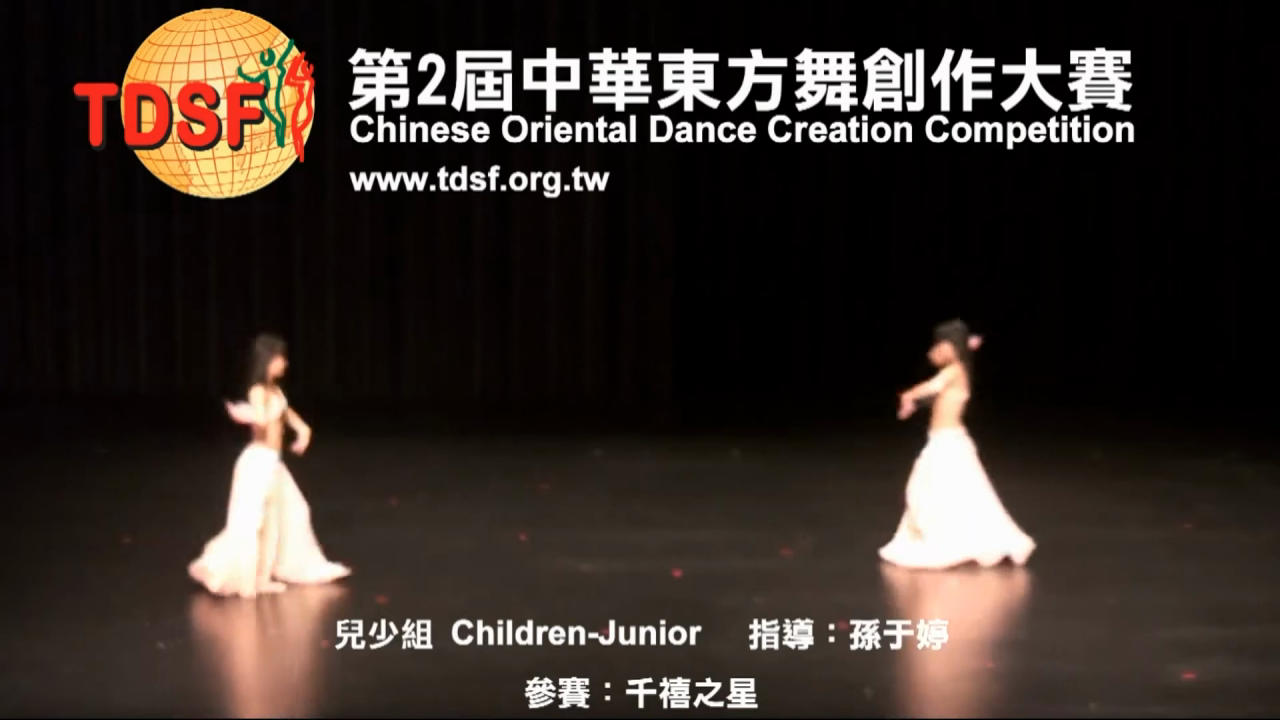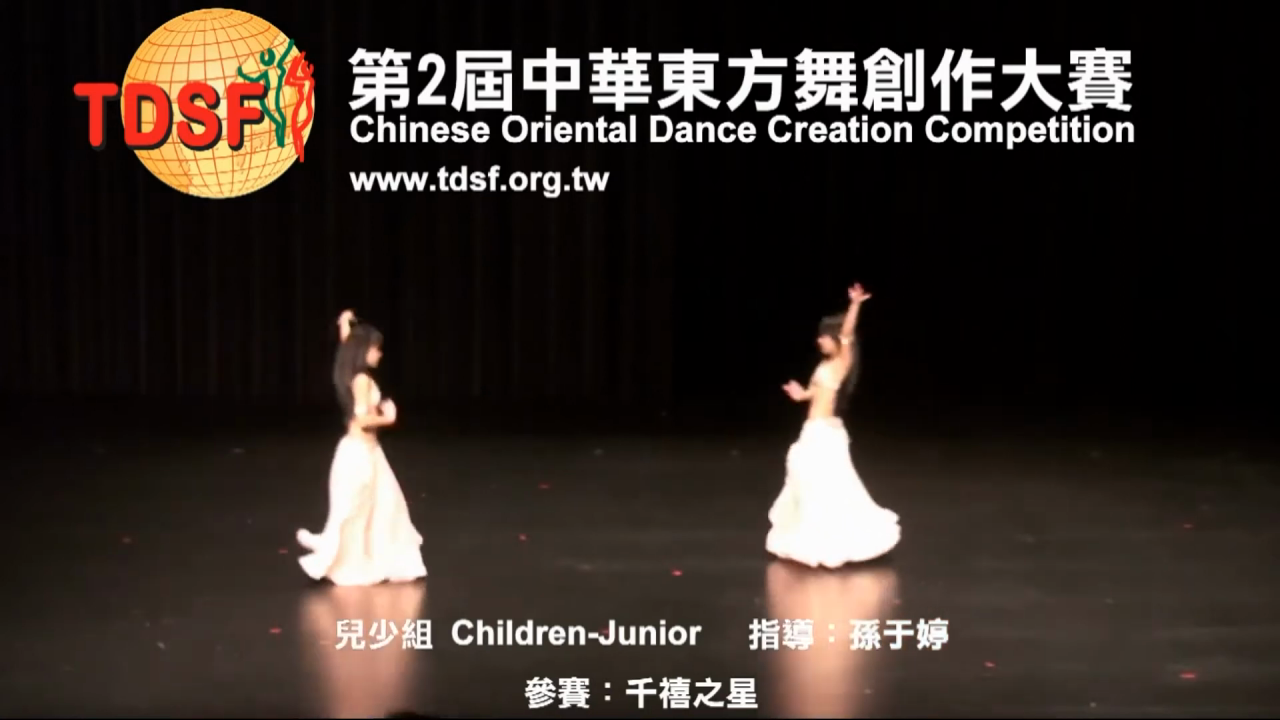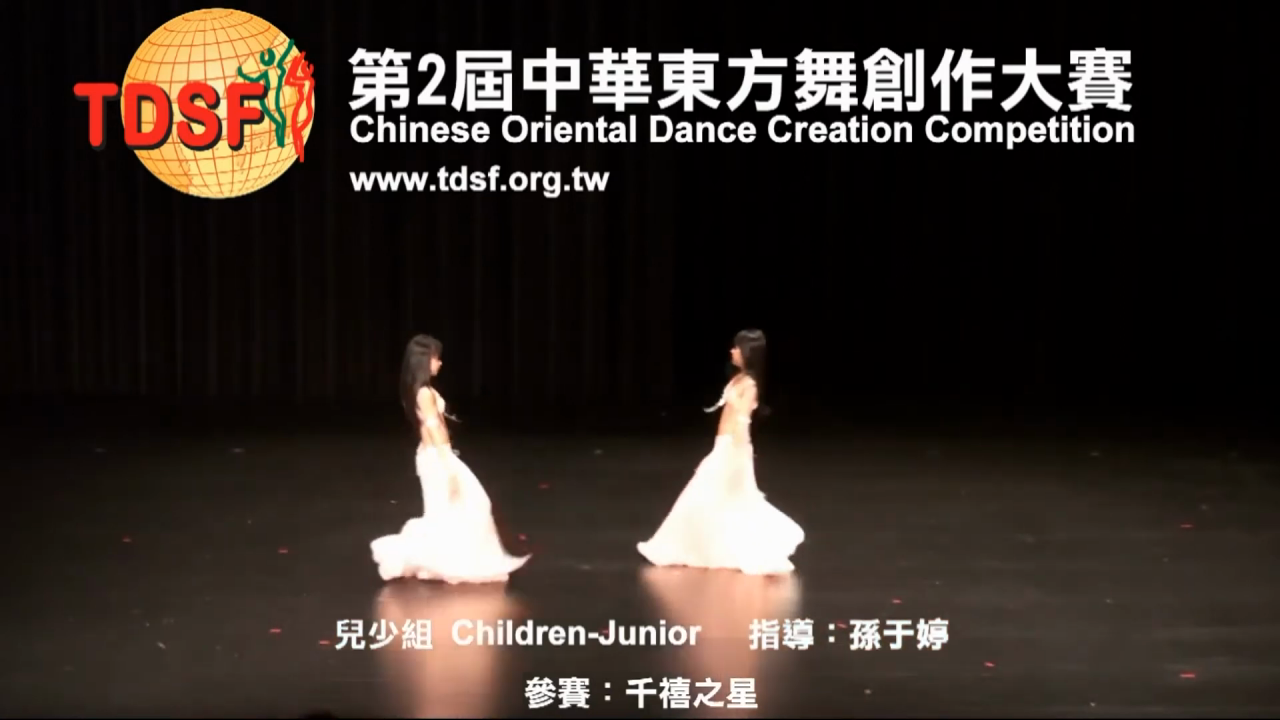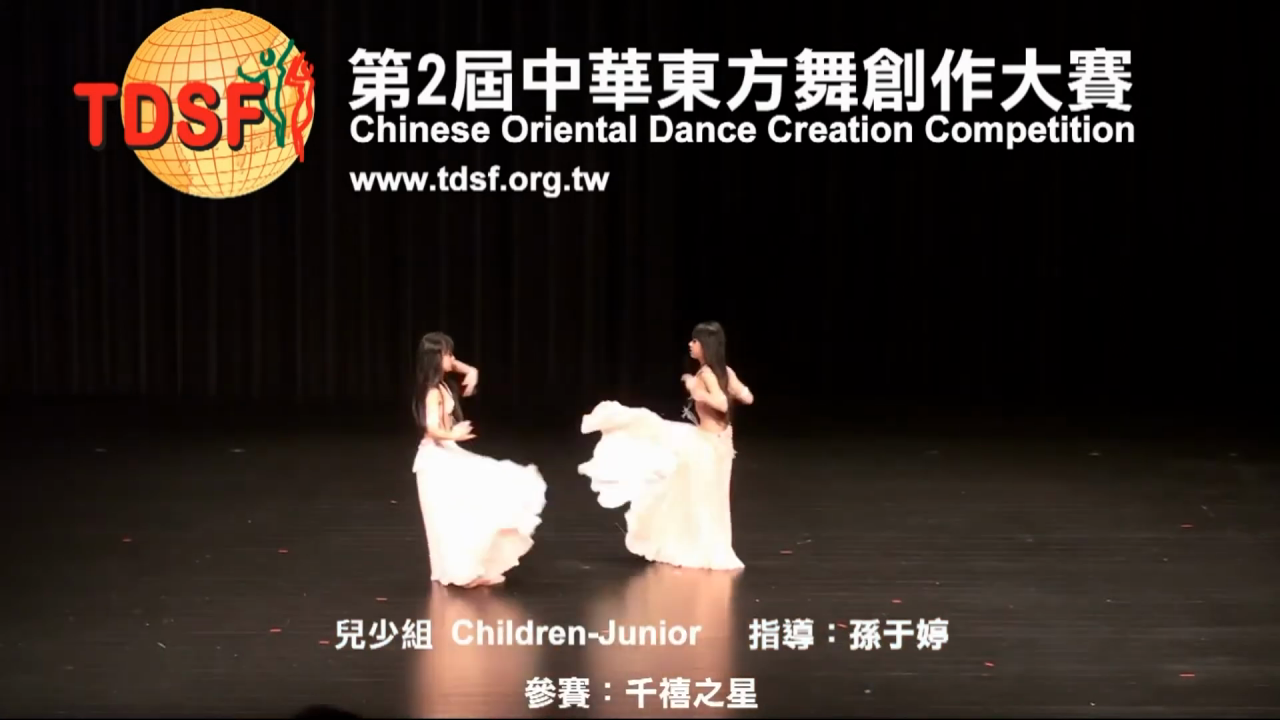
dt=0.5s
person 1, frame 1
left shoulder: (273, 389)
right shoulder: (258, 391)
left elbow: (287, 413)
right elbow: (262, 423)
left wrist: (302, 428)
right wrist: (249, 416)
left hip: (270, 461)
right hip: (259, 460)
left knee: (289, 513)
right knee: (253, 519)
left ankle: (299, 568)
right ankle: (230, 576)
person 1, frame 2
left shoulder: (358, 376)
right shoulder: (361, 380)
left elbow: (348, 348)
right elbow: (363, 419)
left wrist: (345, 327)
right wrist: (388, 418)
left hip: (367, 450)
right hip: (358, 452)
left knee: (384, 505)
right knee: (353, 510)
left ankle: (384, 562)
right ankle: (345, 568)
person 1, frame 3
left shoulder: (421, 389)
right shoulder: (424, 392)
right elbow: (432, 427)
right wrist: (447, 466)
left hip: (437, 455)
right hip: (436, 455)
left knee: (459, 508)
right knee: (462, 508)
person 1, frame 4
left shoulder: (439, 381)
right shoulder: (432, 391)
left elbow: (456, 364)
right elbow: (434, 430)
left wrist: (471, 371)
right wrist: (453, 434)
left hip: (446, 453)
right hip: (436, 456)
right knee: (448, 515)
right ankle: (458, 569)
person 2, frame 1
left shoulder: (956, 370)
right shoulder: (951, 370)
left elbow: (930, 387)
left wrist: (908, 396)
left hip: (950, 442)
right hip: (941, 442)
left knee: (938, 497)
right knee: (931, 497)
person 2, frame 2
left shoulder: (843, 360)
right shoulder: (826, 364)
left elbow: (847, 335)
left wrist: (855, 305)
right wrist: (803, 393)
left hip: (824, 432)
right hip: (816, 431)
left knee: (827, 487)
right knee: (808, 485)
person 2, frame 3
left shoulder: (748, 385)
right shoulder: (740, 379)
left elbow: (741, 421)
left wrist: (736, 460)
left hip: (732, 447)
right hip: (725, 445)
left knee: (728, 504)
person 2, frame 4
left shoulder: (707, 374)
right shoulder: (723, 371)
left elbow: (722, 404)
right elbow: (748, 398)
left wrist: (697, 391)
left hip: (708, 442)
right hip: (709, 438)
left knee: (702, 499)
left ankle: (710, 556)
